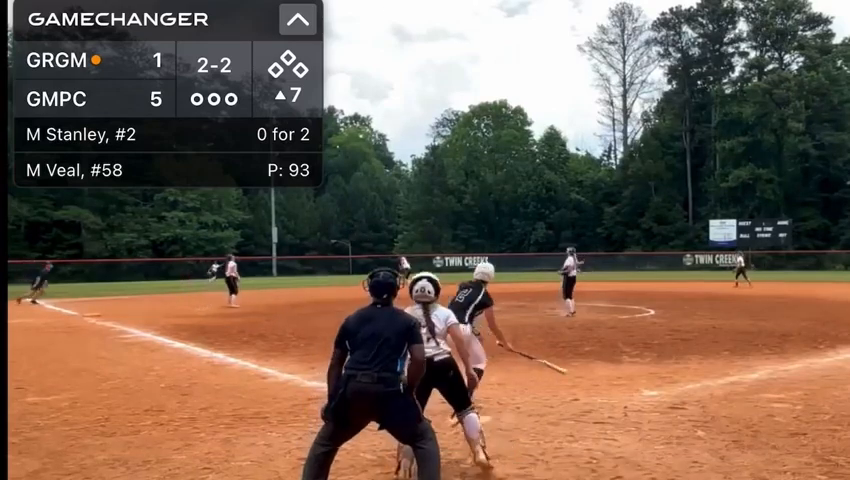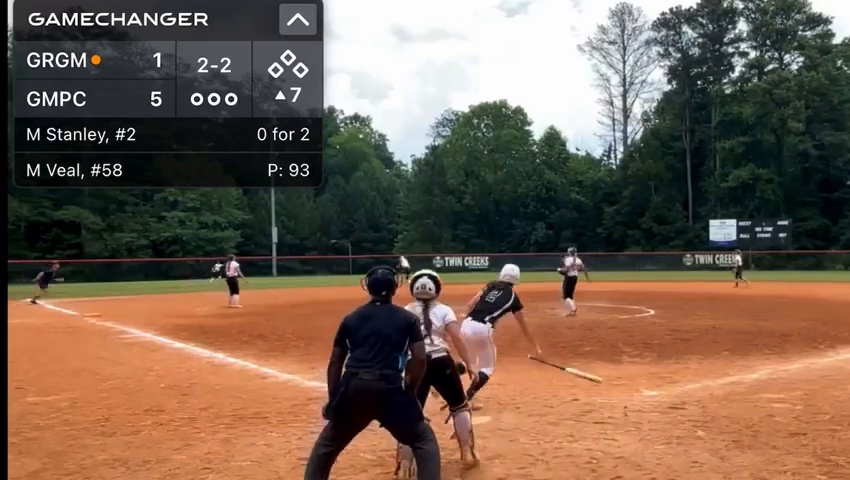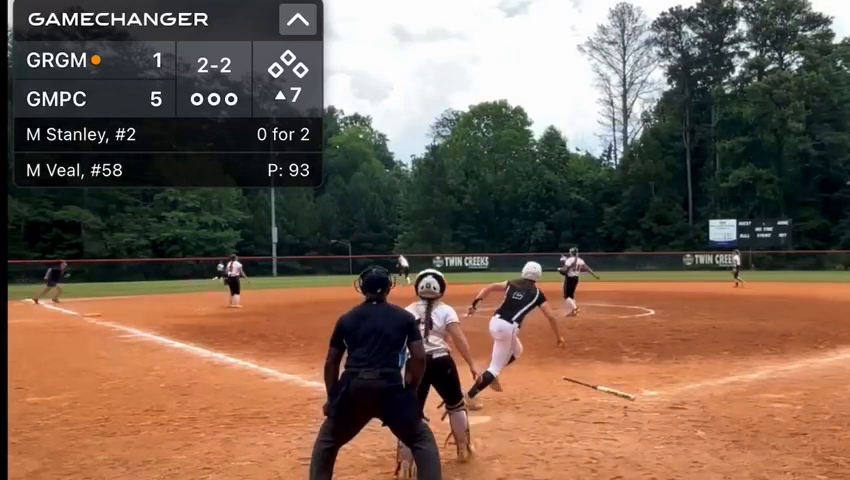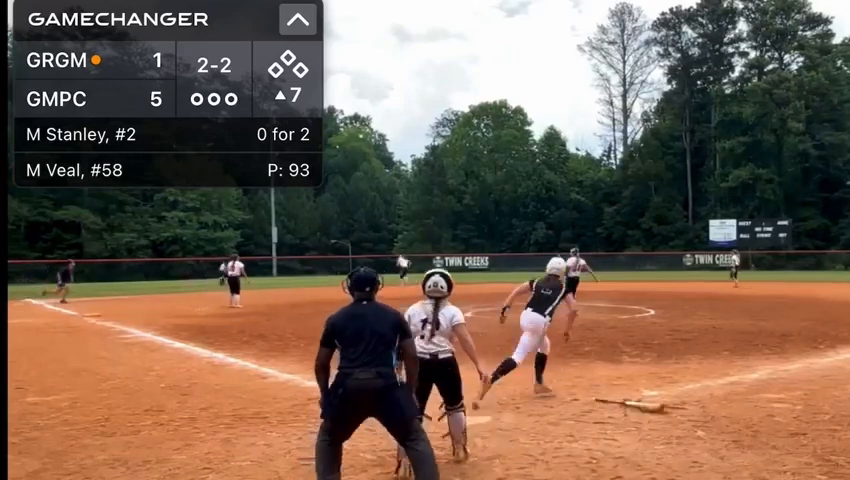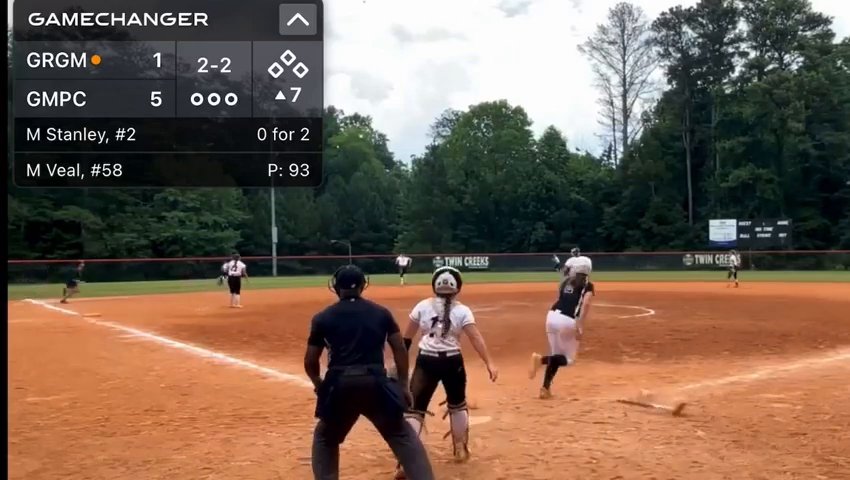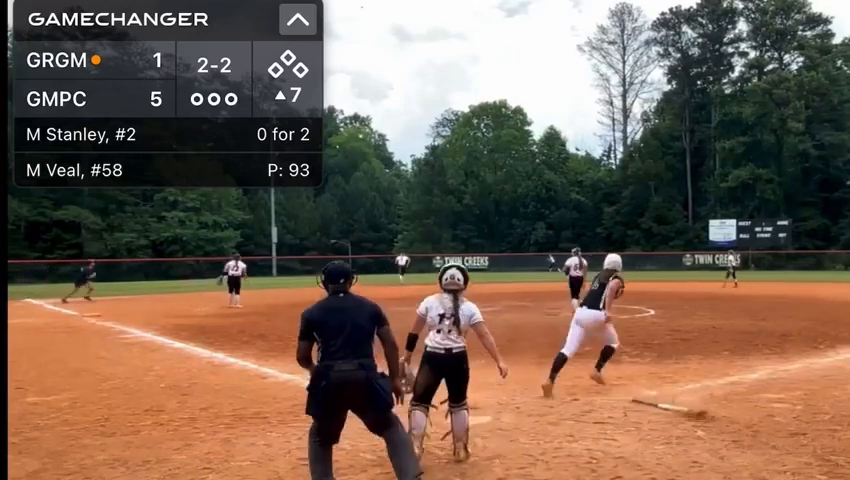
dt=0.1s
person 1, frame 1
left shoulder: (352, 320)
right shoulder: (408, 322)
left elbow: (335, 364)
right elbow: (419, 361)
left wrist: (331, 400)
right wrist: (407, 392)
left hip: (351, 390)
right hip: (387, 391)
left knee: (326, 442)
right knee: (423, 438)
person 1, frame 2
left shoulder: (351, 319)
right shoulder: (408, 318)
left elbow: (335, 363)
right elbow: (419, 359)
left wrist: (332, 399)
right wrist: (410, 391)
left hip: (352, 388)
right hip: (389, 388)
left knee: (328, 442)
right knee: (423, 439)
person 1, frame 3
left shoulder: (347, 318)
right shoulder: (405, 317)
left elbow: (331, 362)
right elbow: (419, 357)
left wrist: (332, 398)
right wrist: (411, 390)
left hip: (353, 387)
right hip: (390, 387)
left knee: (328, 437)
right knee: (421, 439)
person 1, frame 4
left shoulder: (336, 319)
right shoulder: (393, 316)
left elbow: (321, 363)
right elbow: (411, 356)
left wrist: (325, 392)
right wrist: (410, 391)
left hip: (348, 387)
right hip: (384, 386)
left knee: (328, 437)
right knee: (414, 439)
person 1, frame 5
left shoulder: (323, 317)
right shoulder: (381, 313)
left elbow: (310, 361)
right elbow: (400, 350)
left wrist: (319, 386)
right wrist: (403, 385)
left hip: (339, 384)
right hip: (375, 383)
left knee: (324, 438)
right knee: (402, 434)
person 1, frame 6
left shoulder: (312, 313)
right shoulder: (370, 307)
left elbow: (302, 356)
right elbow: (390, 344)
left wrist: (314, 370)
right wrist: (395, 378)
left hip: (330, 379)
right hip: (364, 377)
left knee: (321, 436)
right knee: (390, 427)
person 2, frame 1
right shoulder: (445, 313)
right elbow: (459, 341)
right wrist: (469, 369)
right hip: (442, 366)
right knee: (465, 408)
left ankle: (405, 466)
right ankle: (479, 452)
person 2, frame 2
left shoulder: (405, 313)
right shoulder: (444, 310)
right elbow: (457, 338)
right wrist: (469, 365)
right hip: (441, 363)
right knee: (459, 406)
left ankle: (405, 465)
right ankle: (468, 452)
person 2, frame 3
left shoulder: (408, 311)
right shoulder: (446, 310)
right elbow: (459, 339)
right wrist: (472, 365)
right hip: (441, 363)
right knee: (456, 405)
left ankle: (405, 465)
right ankle: (463, 449)
person 2, frame 4
left shoulder: (413, 310)
right shoulder: (452, 311)
right elbow: (464, 339)
right wrist: (478, 364)
left hip: (420, 364)
right hip: (445, 363)
right knee: (455, 407)
left ankle: (404, 463)
right ankle: (459, 450)
person 2, frame 5
left shoulder: (422, 306)
right shoulder: (462, 310)
left elbow: (406, 337)
right elbow: (476, 338)
right wrist: (489, 363)
left hip: (426, 361)
right hip: (452, 361)
left knee: (415, 409)
right knee: (457, 405)
right ankle: (460, 450)
person 2, frame 6
left shoulder: (430, 302)
right shoulder: (469, 308)
left elbow: (414, 332)
right elbow: (484, 336)
left wrist: (406, 357)
right wrist: (499, 361)
left hip: (432, 357)
right hip: (457, 358)
left knee: (419, 403)
right knee: (458, 404)
left ankle: (415, 448)
right ankle: (460, 449)
person 3, frame 1
left shoulder: (464, 285)
right shoulder: (485, 295)
right elbow: (492, 325)
right wrist: (505, 342)
right hip: (461, 328)
right knee: (480, 362)
person 3, frame 2
left shoulder: (491, 285)
right shoulder: (513, 297)
left elbow: (472, 303)
right elbow: (524, 326)
right wrist: (536, 347)
left hip: (467, 325)
right hip: (482, 329)
left knee: (473, 362)
right knee: (488, 368)
person 3, frame 3
left shoulder: (512, 284)
right shoulder: (537, 293)
left elbow: (489, 288)
right elbow: (551, 316)
left wrist: (475, 303)
right wrist: (558, 336)
left hip: (495, 323)
right hip: (507, 328)
left knee: (517, 351)
right knee: (496, 368)
left ankle: (491, 378)
right ankle: (468, 398)
person 3, frame 4
left shoulder: (538, 282)
right shoulder: (563, 287)
left elbow: (516, 291)
left wrist: (504, 308)
right wrist: (567, 329)
left hip: (526, 316)
right hip: (539, 321)
left knee: (544, 348)
right knee: (518, 357)
left ankle: (539, 384)
right ankle: (490, 380)
person 3, frame 5
left shoulder: (566, 281)
right shoulder: (588, 285)
right elbow: (586, 304)
right wrist: (580, 326)
left hip: (552, 316)
right hip: (567, 322)
left knee: (557, 353)
right knee: (568, 358)
left ankle: (545, 388)
right ankle: (541, 359)
person 3, frame 6
left shoulder: (598, 276)
right shoulder: (616, 278)
right elbow: (610, 288)
right wrist: (608, 312)
left hip: (581, 312)
right hip: (597, 315)
left knee: (568, 349)
right knee: (613, 341)
left ankle: (550, 381)
right ankle: (597, 371)
